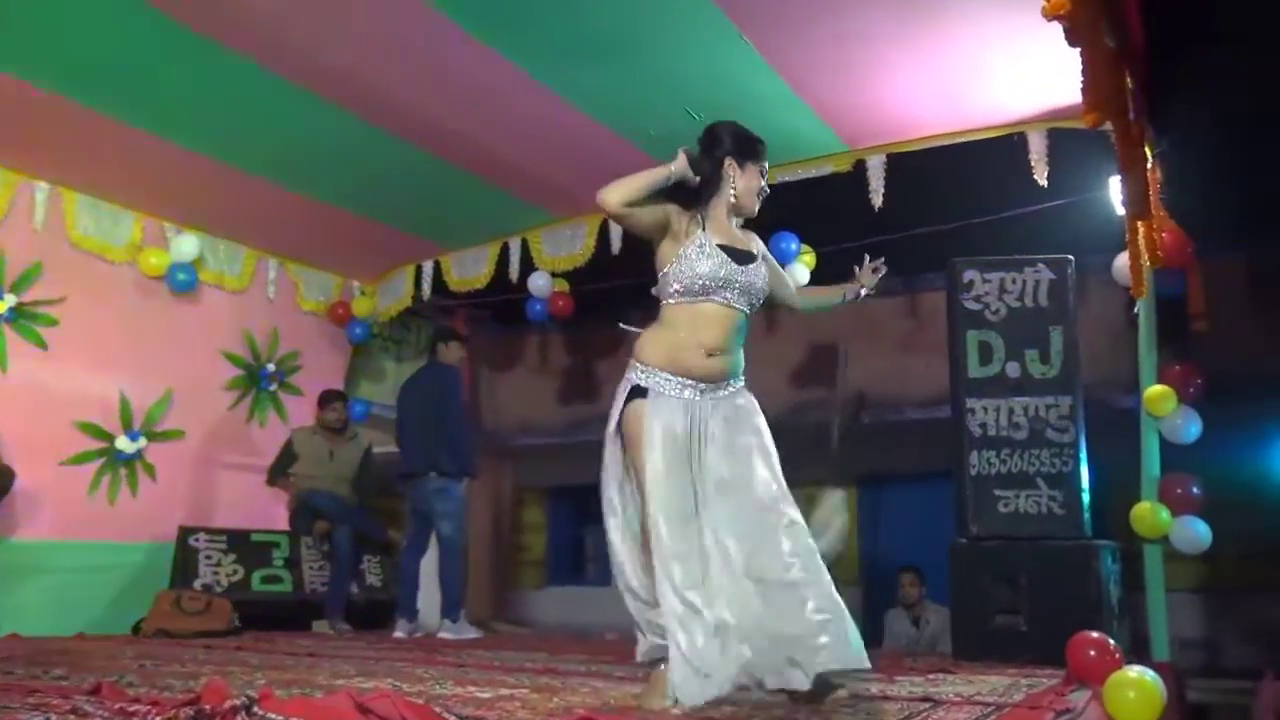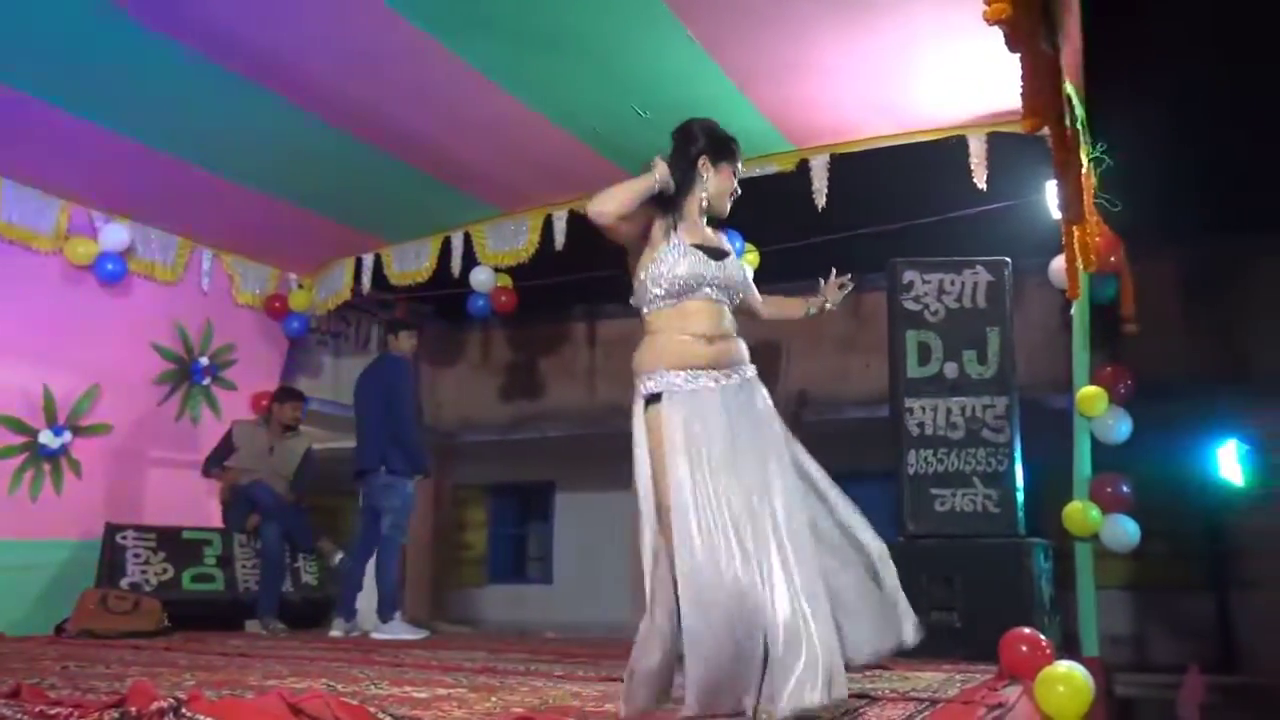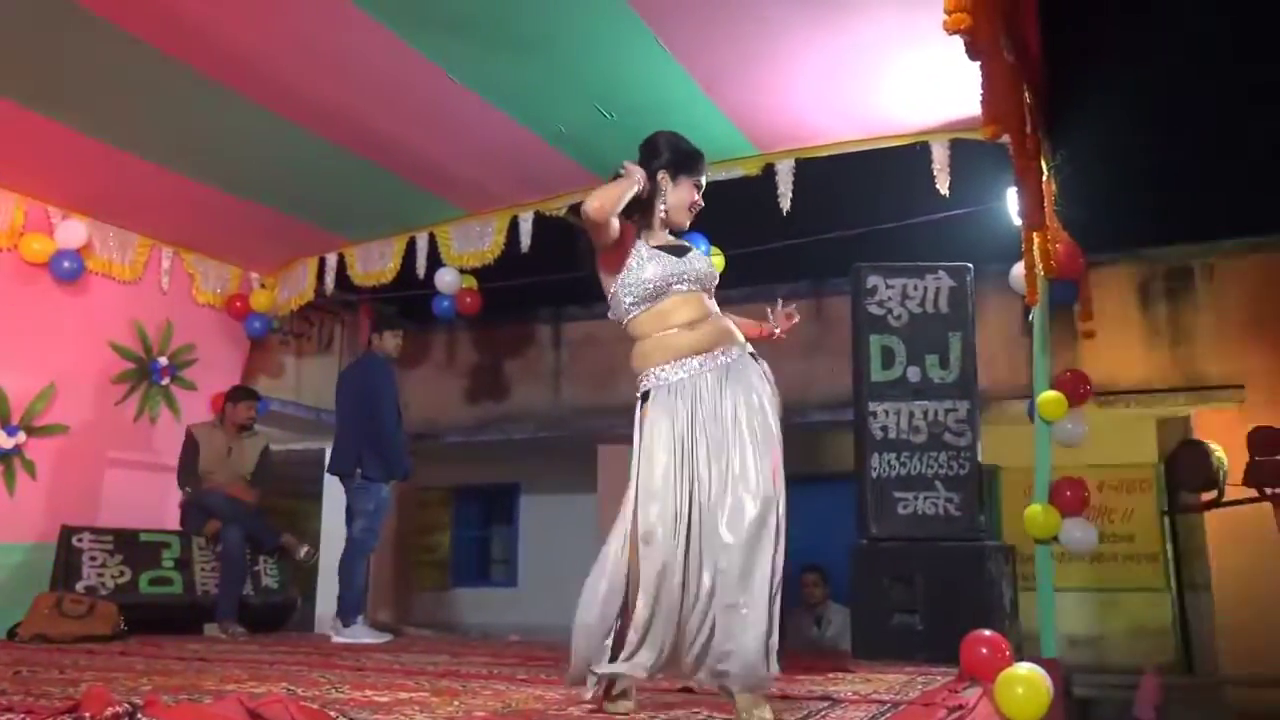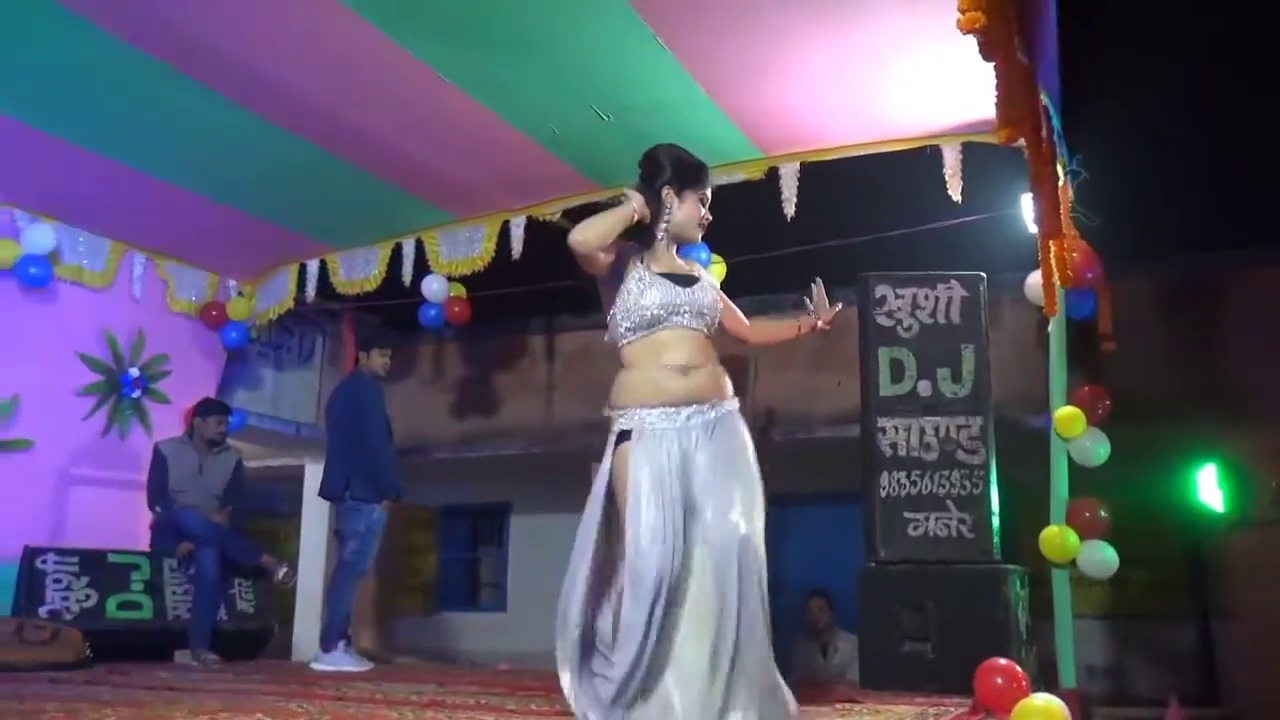
dt=0.7s
person 1, frame 1
left shoulder: (752, 245)
right shoulder: (676, 222)
left elbow: (796, 297)
right elbow: (609, 201)
left wrist: (853, 289)
right wrist: (676, 171)
left hip: (726, 398)
right hip: (660, 391)
left knee: (760, 508)
right knee: (667, 527)
left ankle: (794, 656)
right ankle: (669, 661)
person 1, frame 2
left shoulder: (721, 244)
right shoulder: (652, 228)
left elbow: (760, 307)
right elbow: (600, 212)
left wrist: (821, 302)
right wrist: (659, 178)
left hip: (737, 393)
right hip: (672, 395)
left knee: (767, 526)
right knee: (692, 539)
person 1, frame 3
left shoulder: (685, 249)
right shoulder: (620, 239)
right elbow: (593, 209)
left wrist: (768, 329)
right wrist: (632, 184)
left hip: (735, 379)
right hip: (670, 391)
left knee: (745, 518)
right knee: (658, 524)
right ankle: (613, 668)
person 1, frame 4
left shoulder: (696, 274)
right shoulder: (622, 262)
left elbow: (747, 330)
right elbow: (580, 241)
left wrist: (810, 323)
right wrist: (633, 210)
left hip: (717, 425)
right hip: (647, 429)
left knee: (731, 550)
right knee: (646, 563)
person 2, frame 1
left shoulder: (410, 384)
right shoulder: (448, 376)
left elbow: (401, 432)
right elbow: (457, 426)
right wrist: (467, 467)
left hip: (414, 475)
right hip: (443, 474)
left knee: (414, 545)
right knee: (452, 544)
left ankle: (406, 619)
right ankle: (453, 619)
person 2, frame 2
left shoulder: (369, 374)
right shoulder: (399, 368)
right elbow: (407, 421)
right wrist: (420, 464)
left hip: (370, 467)
right hip: (394, 468)
left knee: (364, 542)
right knee: (391, 542)
left ankle: (344, 617)
right ankle: (388, 620)
person 2, frame 3
left shoulder: (354, 371)
right shoulder: (379, 370)
right elbow: (386, 424)
right wrist: (398, 468)
left hip: (353, 465)
right hip: (372, 468)
left knee: (357, 542)
right knee: (363, 544)
left ankle: (345, 616)
right ankle: (351, 623)
person 2, frame 4
left shoulder: (345, 390)
right shoulder: (365, 389)
right elbow: (375, 443)
right wrist: (389, 489)
left hip: (346, 488)
right hip: (363, 491)
left knee: (348, 567)
right knee: (353, 566)
left ankle: (338, 644)
right ankle: (331, 649)
person 3, frame 1
left shoulder: (361, 445)
right shoulder: (299, 438)
left elbow: (361, 491)
right elbow: (274, 475)
left wrist: (331, 518)
right wrist: (293, 487)
left hip: (342, 515)
right hip: (307, 514)
left knee: (344, 533)
right knee: (317, 497)
left ankle: (335, 615)
right ankle: (387, 535)
person 3, frame 2
left shoulder: (302, 445)
right shoulder: (241, 430)
left elbow: (298, 492)
right elbow: (209, 466)
left wrist: (264, 512)
right wrist: (227, 477)
left hip: (277, 513)
right hip: (240, 509)
left knee: (273, 531)
right knee: (257, 489)
left ankle: (267, 614)
right ankle: (320, 545)
person 3, frame 3
left shoulder: (259, 444)
right shoulder: (198, 433)
left elbow: (259, 493)
right elbow: (186, 480)
left wrist: (223, 518)
right wrist: (230, 490)
left hip: (234, 515)
right hip: (199, 510)
left knee: (235, 533)
right knee: (212, 498)
left ankle: (226, 619)
right ankle: (285, 541)
person 3, frame 4
left shoulder: (232, 458)
right shoulder: (166, 450)
left elbow: (234, 508)
right elbow: (156, 501)
left wrist: (204, 532)
right wrist: (204, 515)
left hip: (210, 537)
right hip: (171, 532)
left knee: (210, 554)
right knee: (185, 517)
left ankle: (200, 646)
right ankle: (264, 561)
